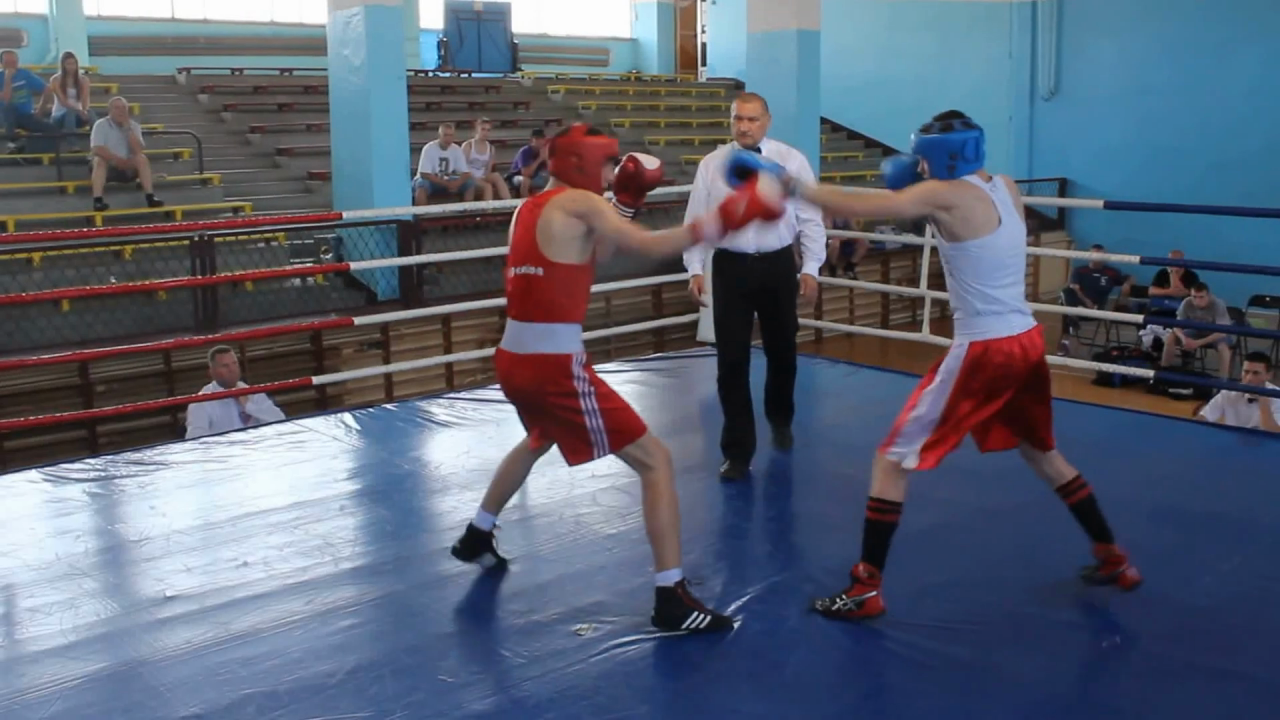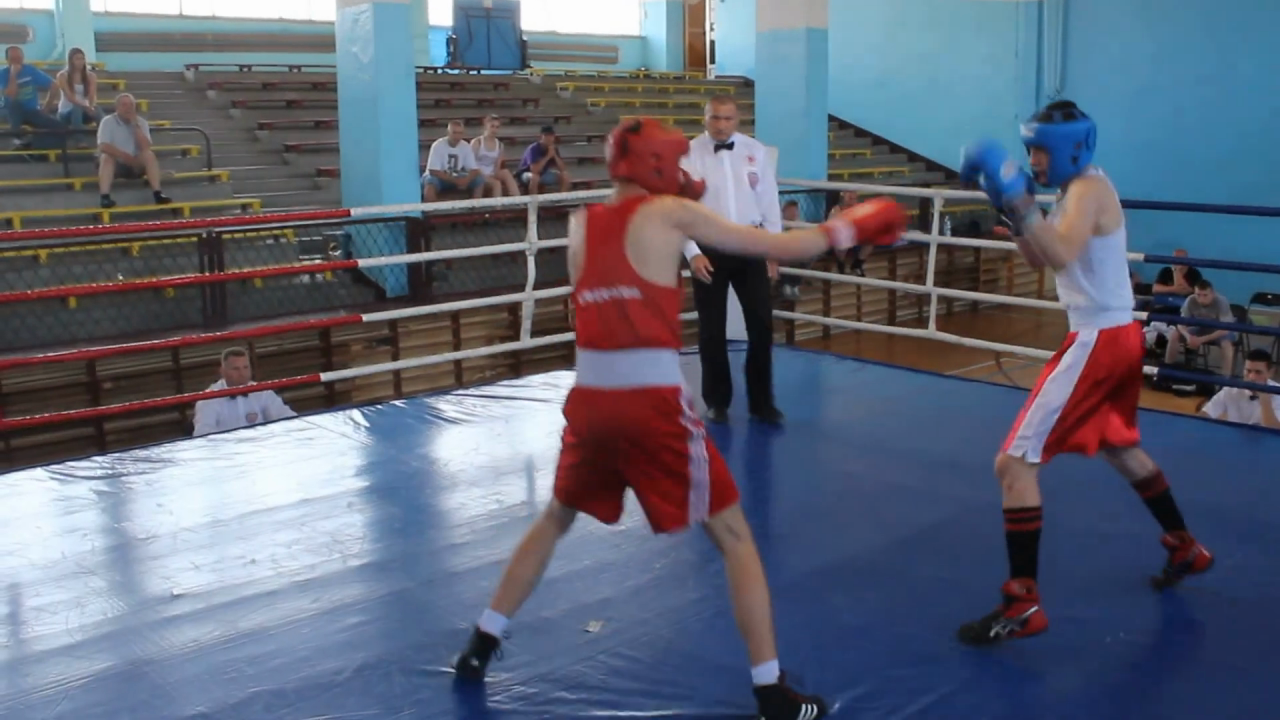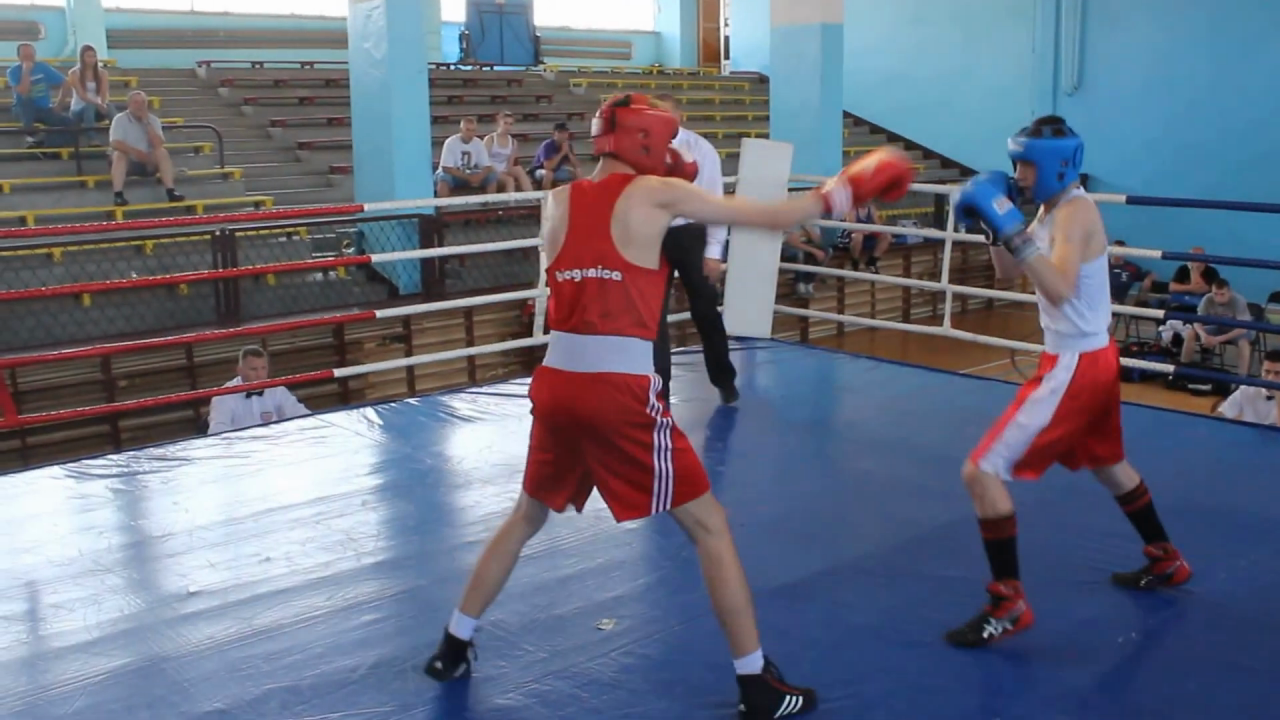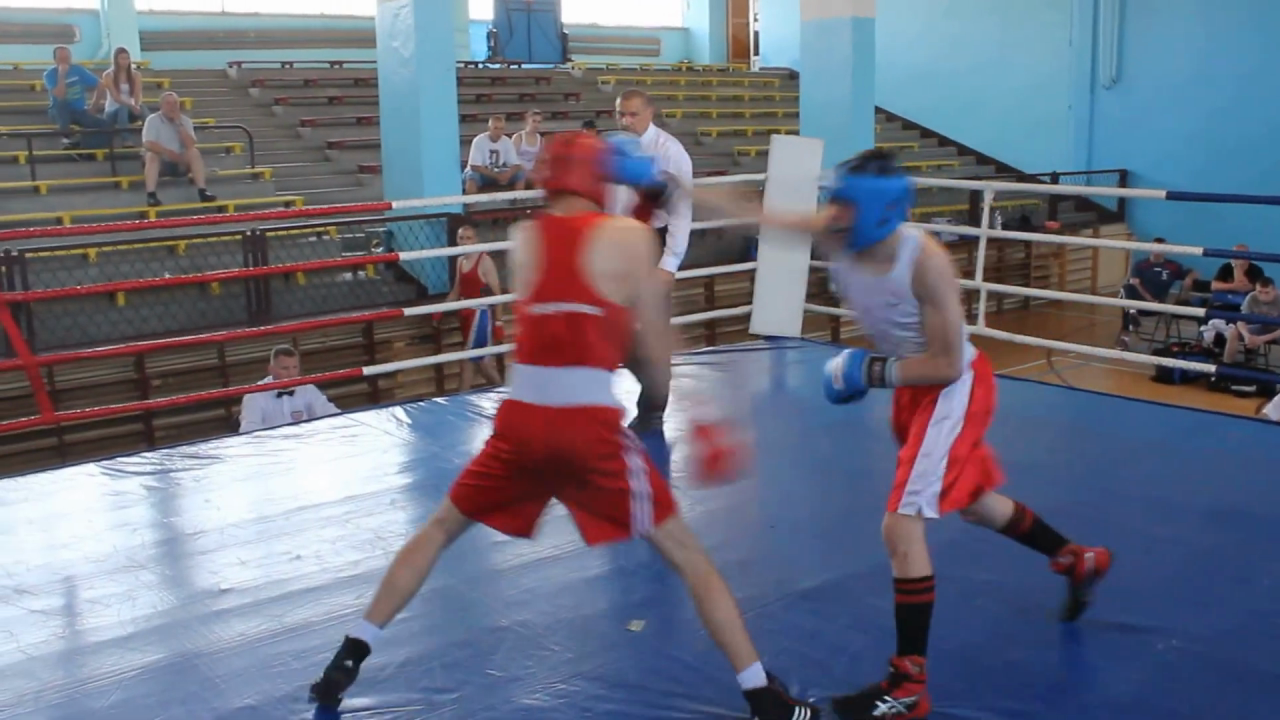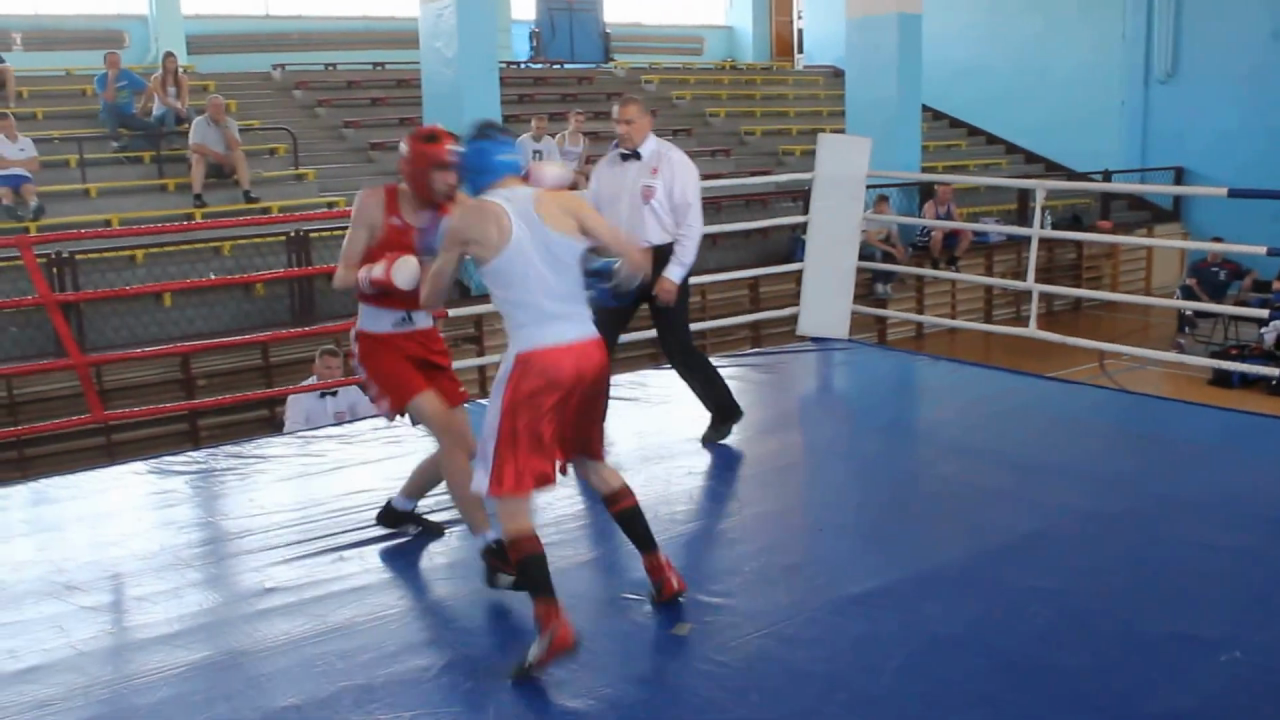
dt=1s
person 1, frame 1
left shoulder: (528, 210)
right shoulder: (576, 204)
right elbow: (651, 246)
left wrist: (629, 199)
right wrist: (726, 217)
left hip: (513, 359)
right hip: (557, 365)
left knee: (539, 442)
right knee: (656, 462)
left ankle: (477, 537)
right ankle: (671, 598)
person 1, frame 2
left shoulder: (580, 226)
right shoulder: (671, 213)
right elbow: (778, 247)
right wrist: (849, 228)
left hip: (592, 401)
right hip: (656, 403)
left knee: (553, 523)
right knee: (735, 542)
left ankle: (480, 645)
person 1, frame 3
left shoulder: (558, 202)
right shoulder: (657, 192)
right elbow: (773, 218)
right wrist: (852, 185)
left hip: (557, 384)
right hip: (622, 392)
left knee: (525, 518)
right knee: (710, 528)
left ankle: (454, 645)
person 1, frame 4
left shoulder: (524, 236)
right shoulder: (627, 235)
right elbow: (656, 346)
left hip: (521, 422)
right hip: (593, 428)
left knee: (440, 530)
right knee: (686, 556)
left ankle: (349, 658)
person 1, frame 5
left shoulder: (452, 209)
right shoulder: (374, 201)
right elbow: (341, 278)
right wrist: (380, 275)
left hip: (426, 338)
right hip: (377, 343)
left knee: (463, 443)
right knee: (446, 429)
left ankle: (397, 510)
right ankle: (493, 548)
person 2, frame 1
left shoulder: (944, 194)
right shoulder: (1007, 189)
left elbow: (853, 208)
left wrist: (786, 181)
left hip: (981, 350)
right hip: (1025, 341)
left knee: (893, 458)
right knee: (1043, 452)
left ankle: (866, 588)
right ankle: (1113, 560)
person 2, frame 2
left shoulder: (1088, 190)
right shoulder: (1079, 188)
left elbow: (1059, 257)
right elbow: (1041, 258)
left wrist: (1017, 196)
right wrist: (1013, 206)
left hip: (1099, 341)
right hip: (1120, 337)
left knee: (1015, 463)
right knee: (1120, 449)
left ankle: (1023, 604)
right ankle: (1186, 548)
person 2, frame 3
left shoulder: (1074, 212)
right shoulder: (1051, 209)
left elbow: (1059, 290)
right elbow: (1008, 271)
left wrist: (1012, 228)
right wrist: (997, 221)
left hip: (1076, 364)
right hip: (1087, 358)
left knee: (980, 473)
right knee: (1105, 463)
left ankle: (1009, 603)
right ankle: (1165, 560)
person 2, frame 4
left shoulder: (927, 259)
right shoulder: (838, 233)
left elbow: (947, 363)
right elbow: (757, 216)
left wrist: (873, 372)
left hip: (956, 386)
right hip: (914, 388)
left knee: (901, 526)
right knee: (971, 498)
right ankle: (1077, 560)
person 2, frame 5
left shoulder: (467, 219)
right shoulder: (564, 203)
left elbow: (431, 296)
right elbow: (638, 263)
left hip: (535, 365)
right hip: (589, 353)
left knee: (508, 499)
right knee: (591, 465)
left ankle: (552, 625)
right ankle: (661, 570)
person 3, frame 1
left shoulder: (792, 161)
right shoulder: (712, 165)
left elbow: (811, 219)
right elbow: (696, 222)
left wrist: (811, 268)
right wrist: (695, 269)
left hip: (777, 266)
right hip: (730, 268)
left knee: (781, 354)
right knee: (732, 363)
left ankle: (779, 420)
right ankle: (737, 451)
person 3, frame 2
left shoulder: (756, 151)
right shoulder: (689, 156)
left elbow: (770, 204)
right wrist: (692, 253)
right hip: (708, 248)
left knee: (761, 324)
right knee: (712, 329)
left ankle: (761, 401)
right ankle: (717, 401)
person 3, frame 3
left shoulder: (701, 149)
left wrist: (713, 251)
left hip: (691, 237)
left knee: (705, 312)
left ankle: (724, 379)
right ankle: (657, 389)
person 3, frame 4
left shoulder: (669, 151)
left elbow: (680, 210)
right elbow: (601, 204)
left wrist: (669, 262)
left hip: (654, 243)
left ankle: (650, 409)
right ankle: (657, 387)
person 3, frame 5
left shoulder: (673, 162)
right shoulder: (606, 166)
left elbow: (690, 224)
left wrist: (673, 274)
left hip: (661, 263)
left knee: (677, 347)
left ankle: (724, 411)
